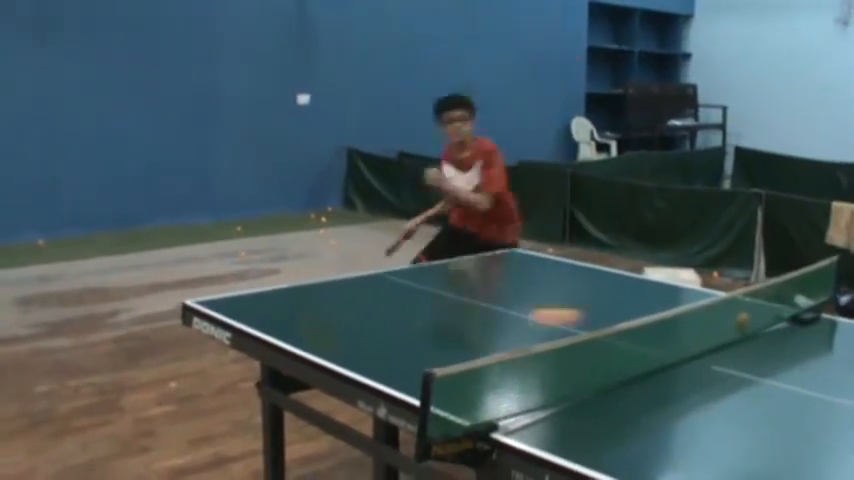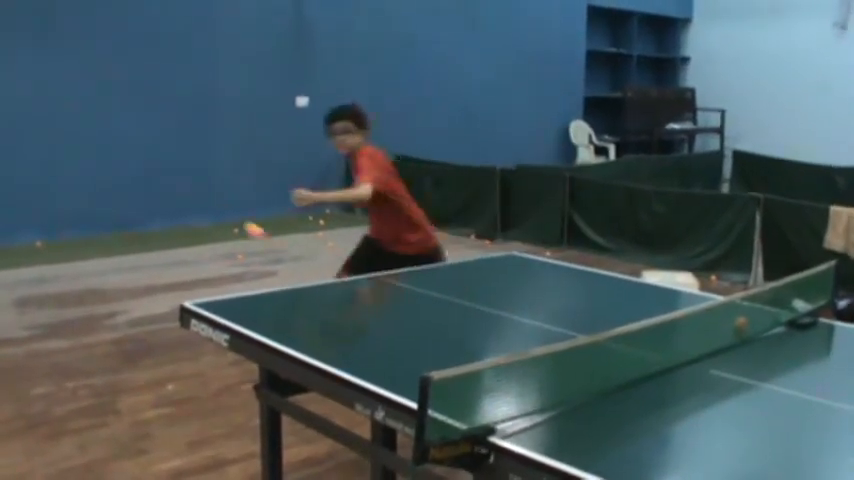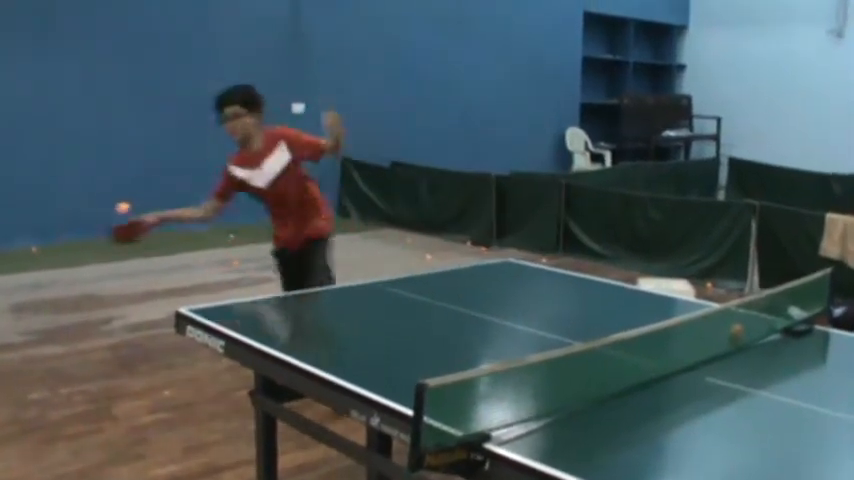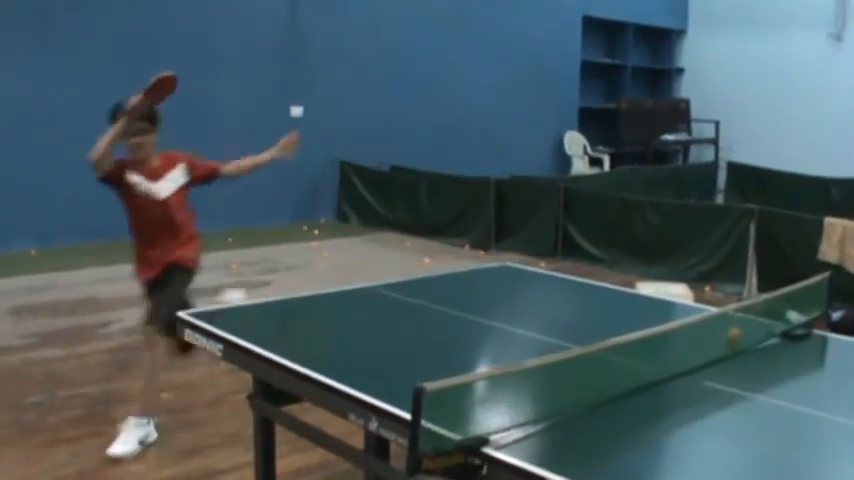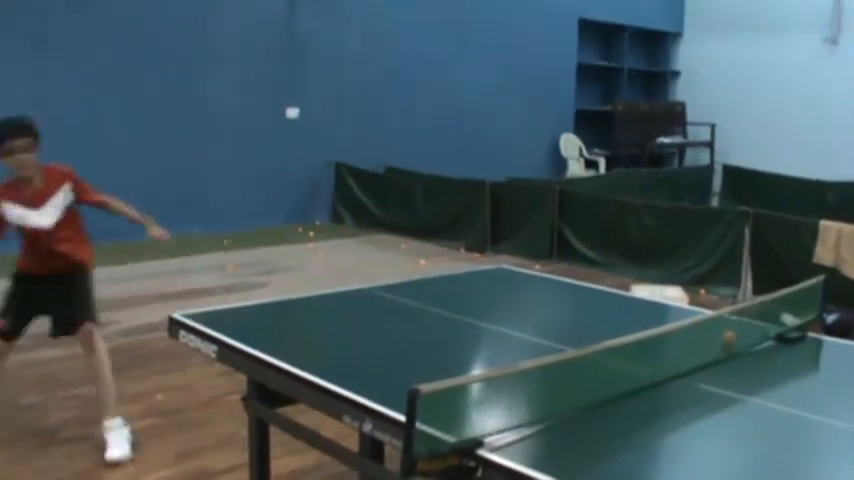
dt=0.2s
person 1, frame 1
left shoulder: (488, 152)
right shoulder: (449, 156)
left elbow: (483, 203)
right elbow: (452, 202)
left wrist: (446, 186)
right wrist: (422, 218)
left hip: (499, 233)
right hip: (463, 227)
person 1, frame 2
left shoulder: (369, 157)
right shoulder: (360, 159)
left elbow: (365, 193)
left wrist: (315, 197)
left hip: (416, 242)
right hip: (382, 239)
person 1, frame 3
left shoulder: (283, 138)
right shoulder: (235, 167)
left elbow: (331, 149)
right elbow: (206, 213)
left wrist: (335, 133)
right wrist: (161, 217)
left hip: (313, 227)
right hip: (287, 237)
left knee: (317, 290)
person 1, frame 4
left shoulder: (180, 163)
right shoulder: (121, 172)
left elbow: (227, 170)
right elbow: (96, 161)
left wrist: (275, 152)
right wrist: (124, 119)
left hip: (179, 257)
right hip: (150, 264)
left knee: (155, 325)
right knee: (181, 339)
left ankle: (142, 423)
person 1, frame 5
left shoulder: (62, 176)
left elbow: (102, 199)
left wrist: (149, 224)
left hip: (71, 263)
right hip: (33, 268)
left knee: (87, 331)
left ankle: (115, 425)
